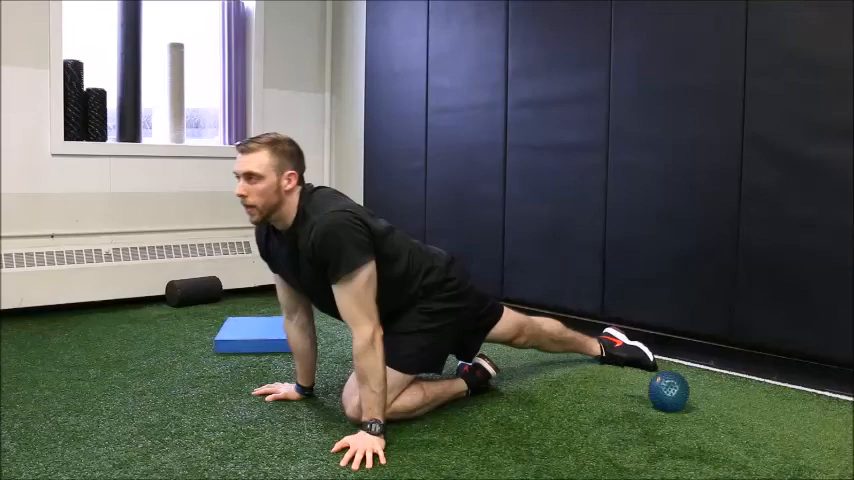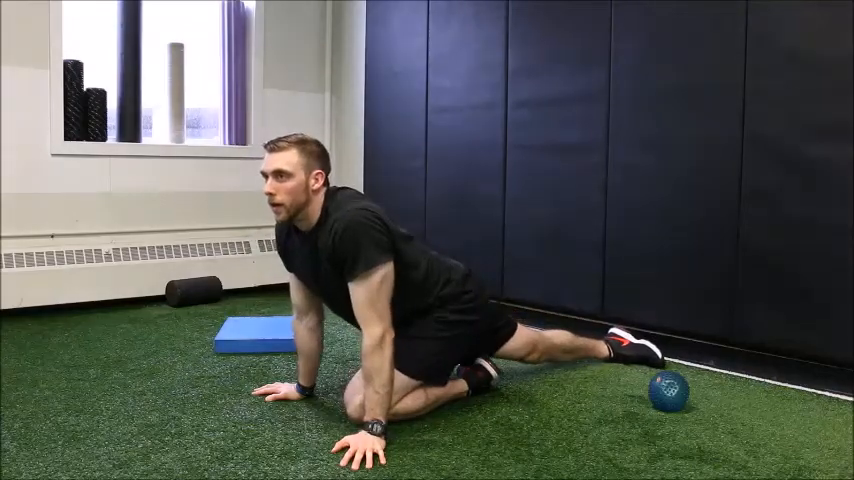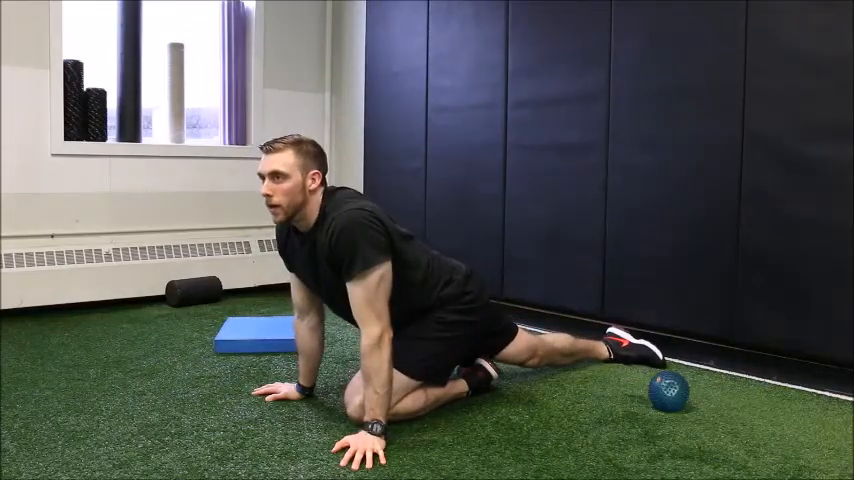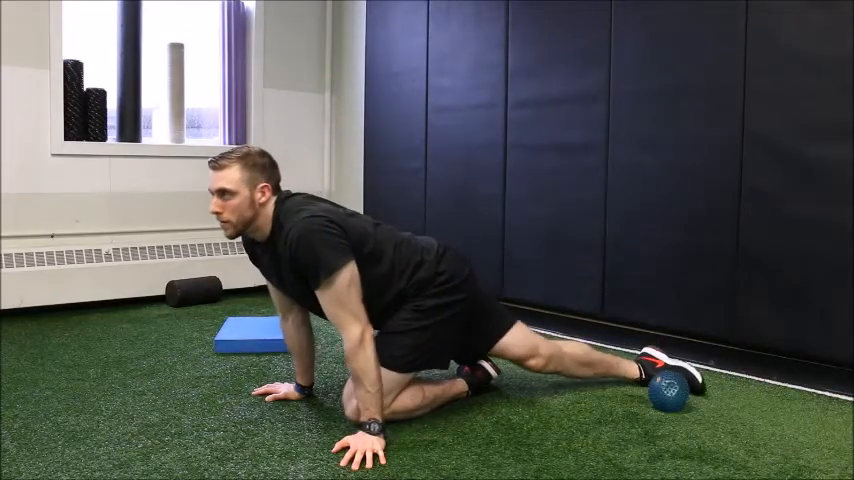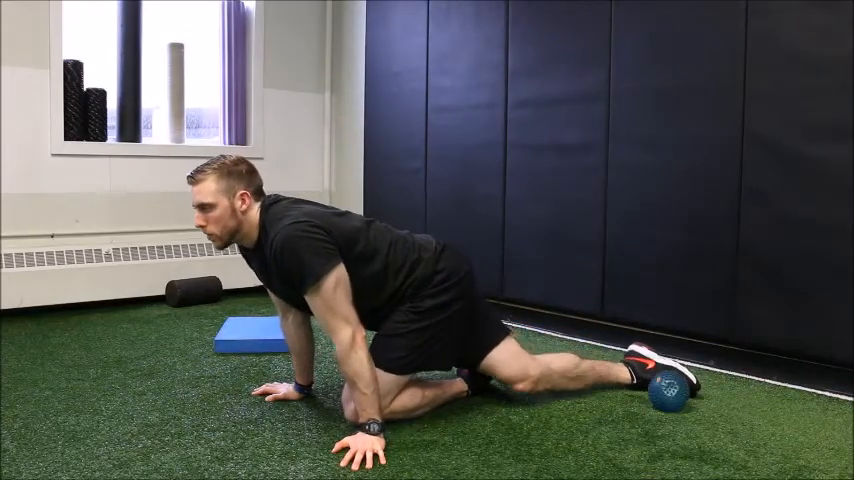
dt=0.7s
person 1, frame 1
left shoulder: (332, 226)
right shoulder: (269, 233)
left elbow: (367, 331)
right elbow: (296, 315)
left wrist: (372, 428)
right wrist: (302, 386)
left hip: (435, 292)
right hip: (408, 293)
left knee: (358, 405)
right knee: (521, 333)
left ankle: (470, 380)
right ankle: (603, 346)
person 1, frame 2
left shoulder: (355, 224)
right shoulder: (288, 232)
left elbow: (378, 332)
right elbow: (306, 316)
left wrist: (374, 428)
right wrist: (303, 385)
left hip: (449, 306)
right hip: (419, 309)
left knee: (359, 405)
right knee: (534, 348)
left ankle: (470, 380)
right ankle: (610, 348)
person 1, frame 3
left shoulder: (352, 225)
right shoulder: (289, 233)
left elbow: (377, 332)
right elbow: (307, 315)
left wrist: (375, 428)
right wrist: (303, 385)
left hip: (450, 305)
right hip: (419, 308)
left knee: (359, 405)
right knee: (533, 353)
left ankle: (470, 380)
right ankle: (608, 348)
person 1, frame 4
left shoulder: (308, 232)
right shoulder: (258, 240)
left elbow: (355, 331)
right elbow: (292, 313)
left wrist: (371, 428)
right wrist: (302, 384)
left hip: (436, 286)
right hip: (436, 285)
left knee: (358, 407)
right knee: (536, 354)
left ankle: (469, 381)
right ankle: (642, 368)
person 1, frame 5
left shoulder: (295, 238)
right shoulder: (254, 241)
left elbow: (348, 335)
right elbow: (292, 313)
left wrist: (370, 427)
right wrist: (301, 384)
left hip: (434, 284)
right hip: (435, 284)
left knee: (358, 408)
right knee: (525, 377)
right ankle: (633, 370)
